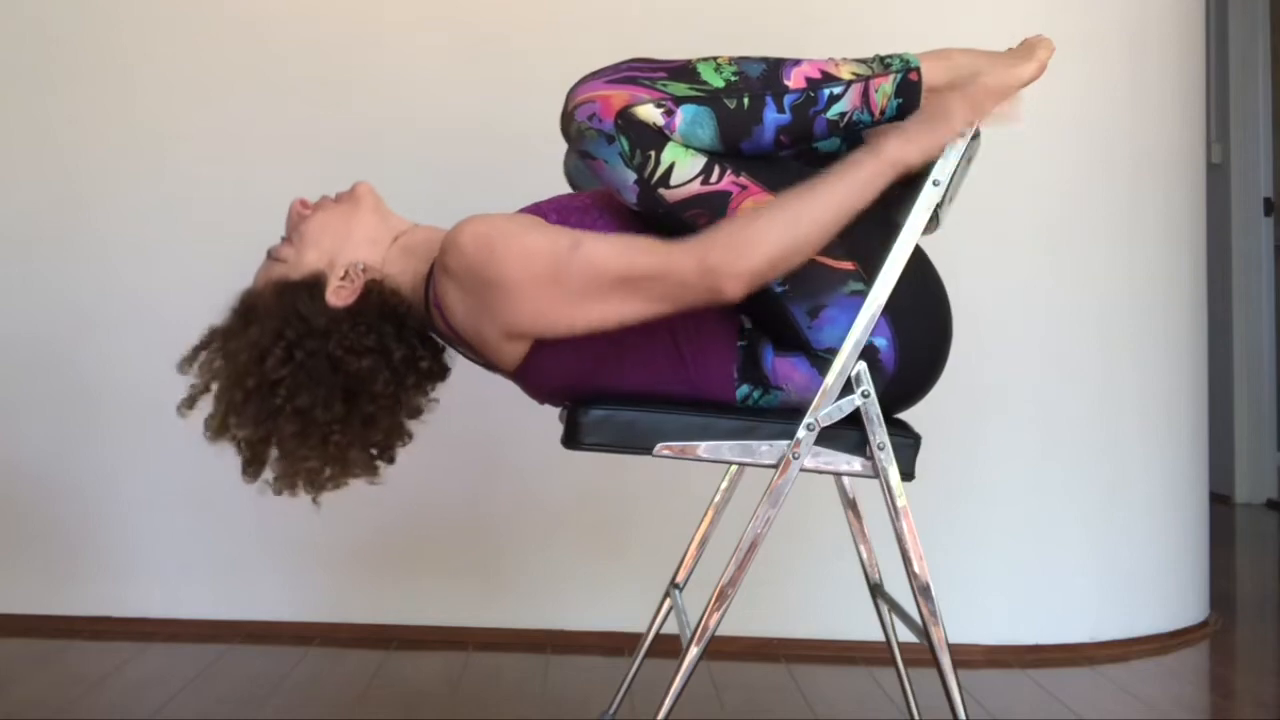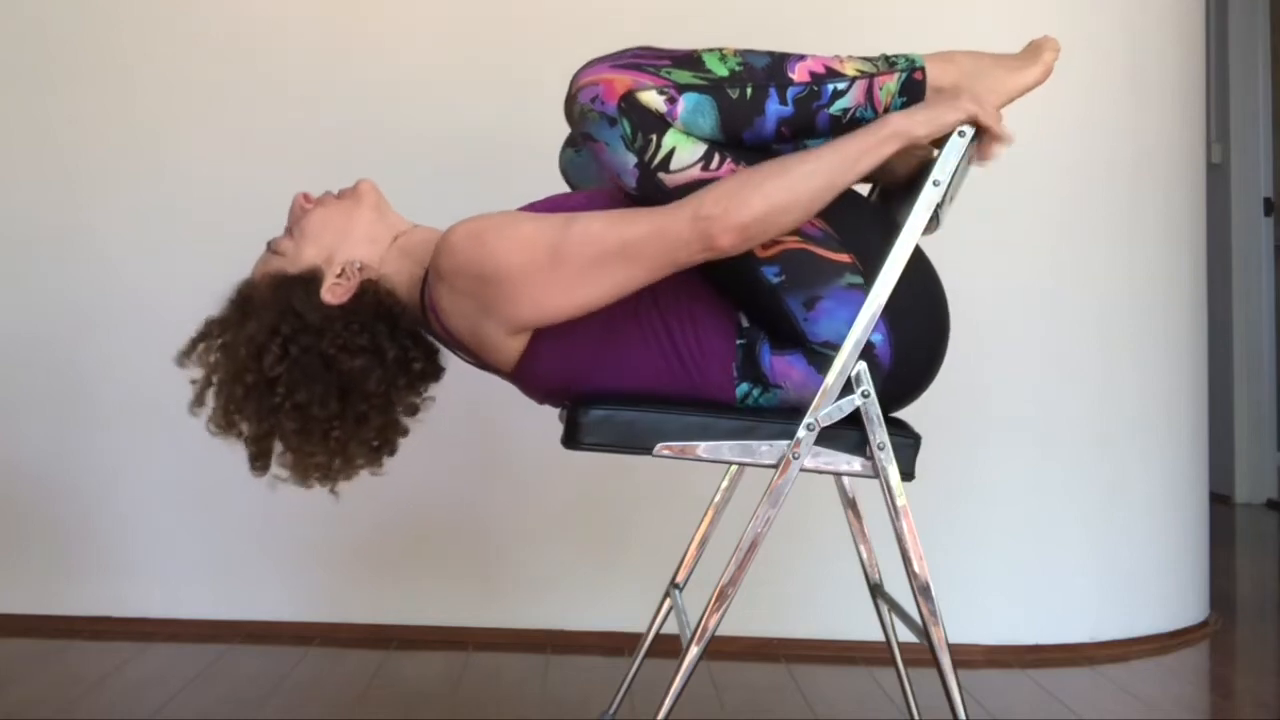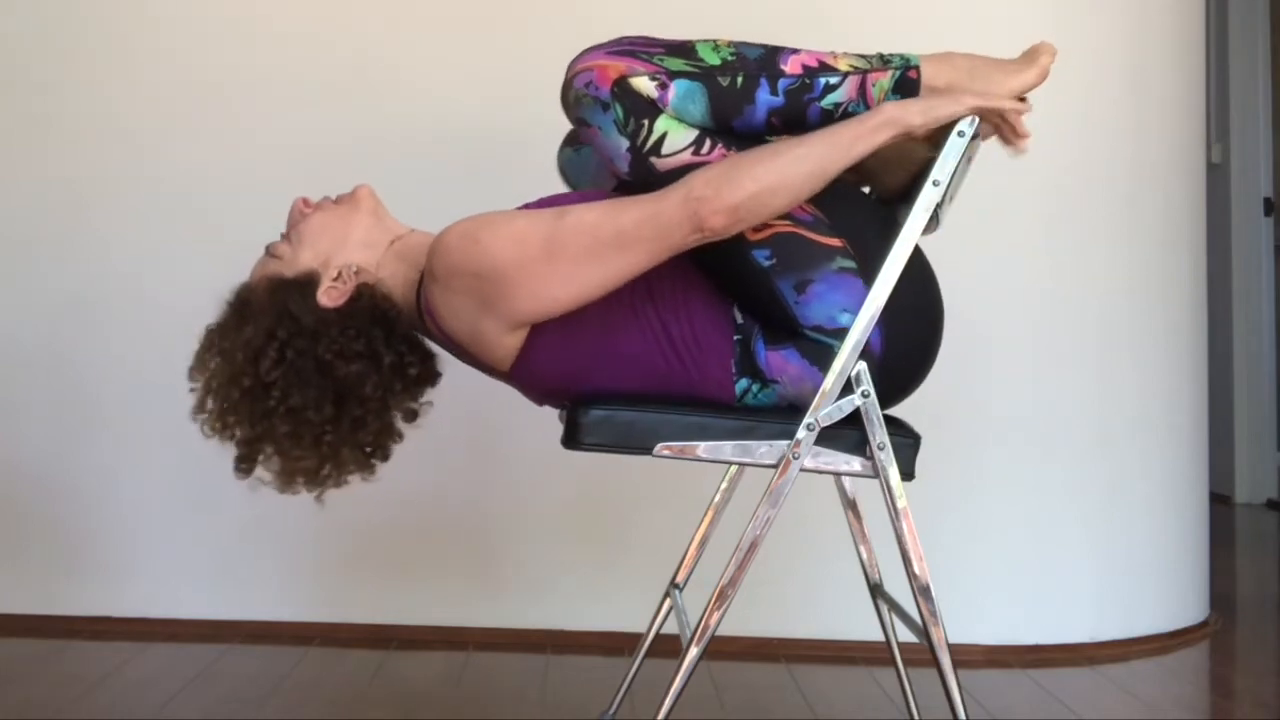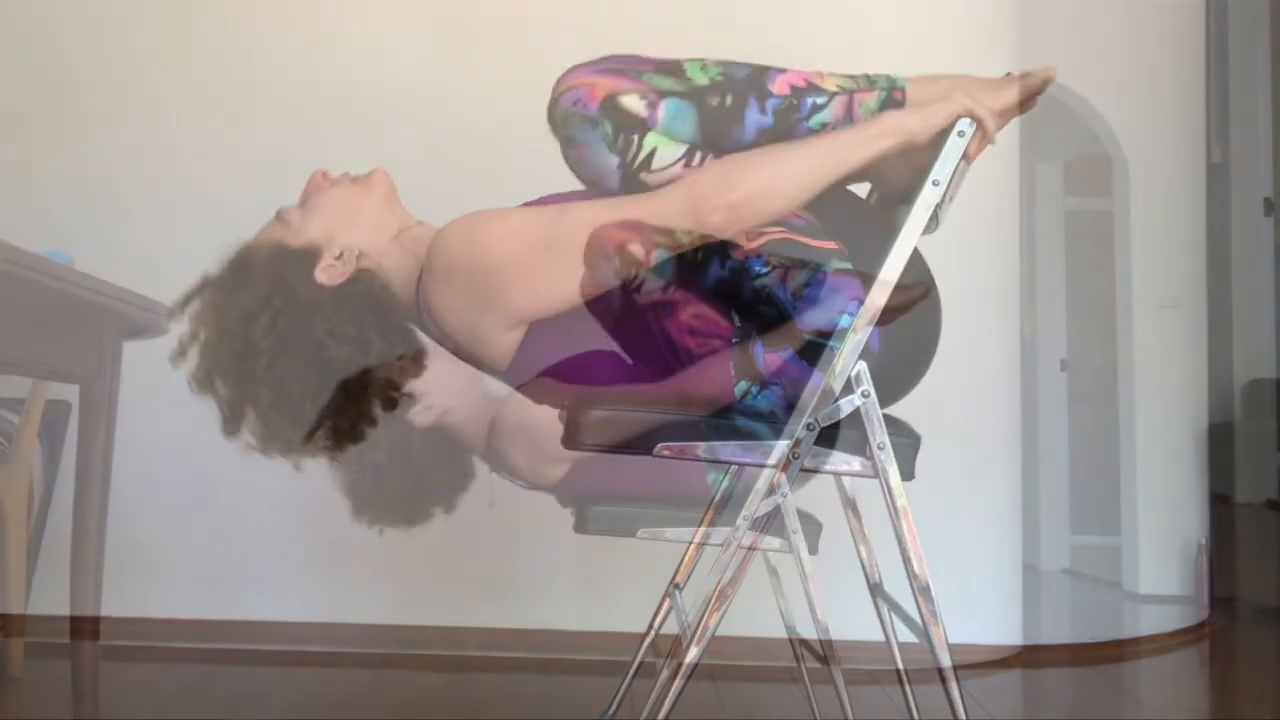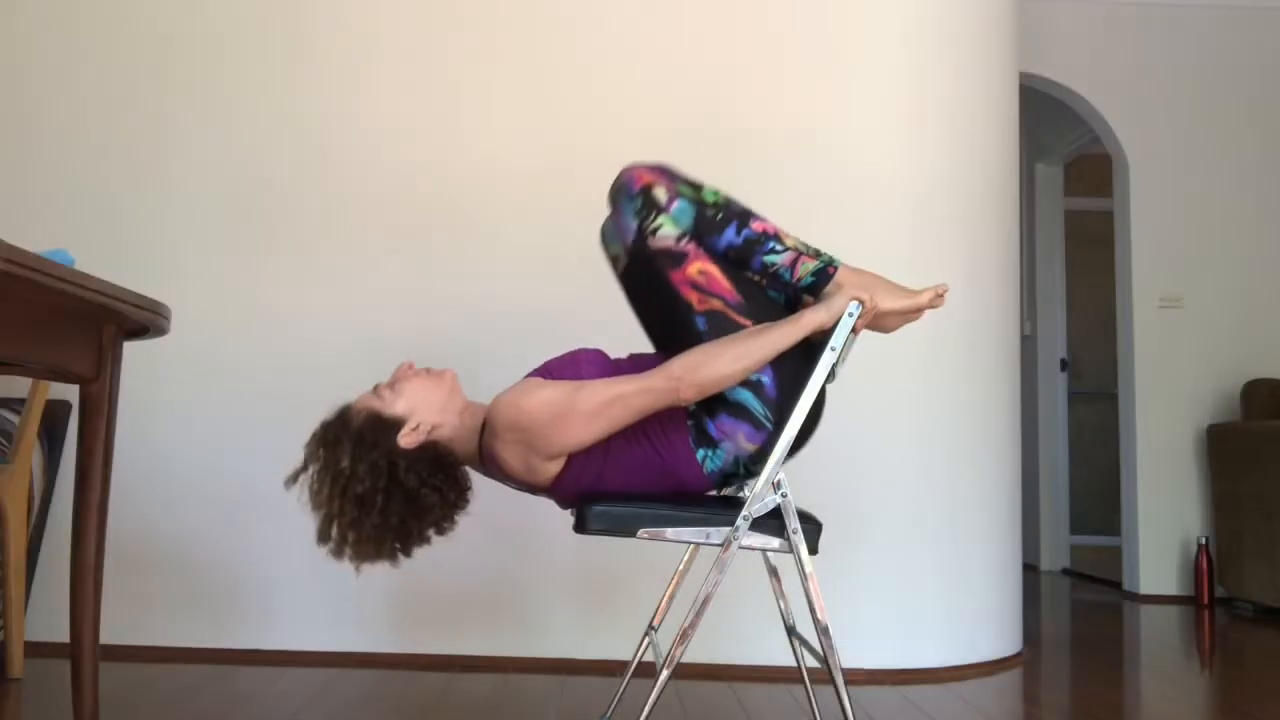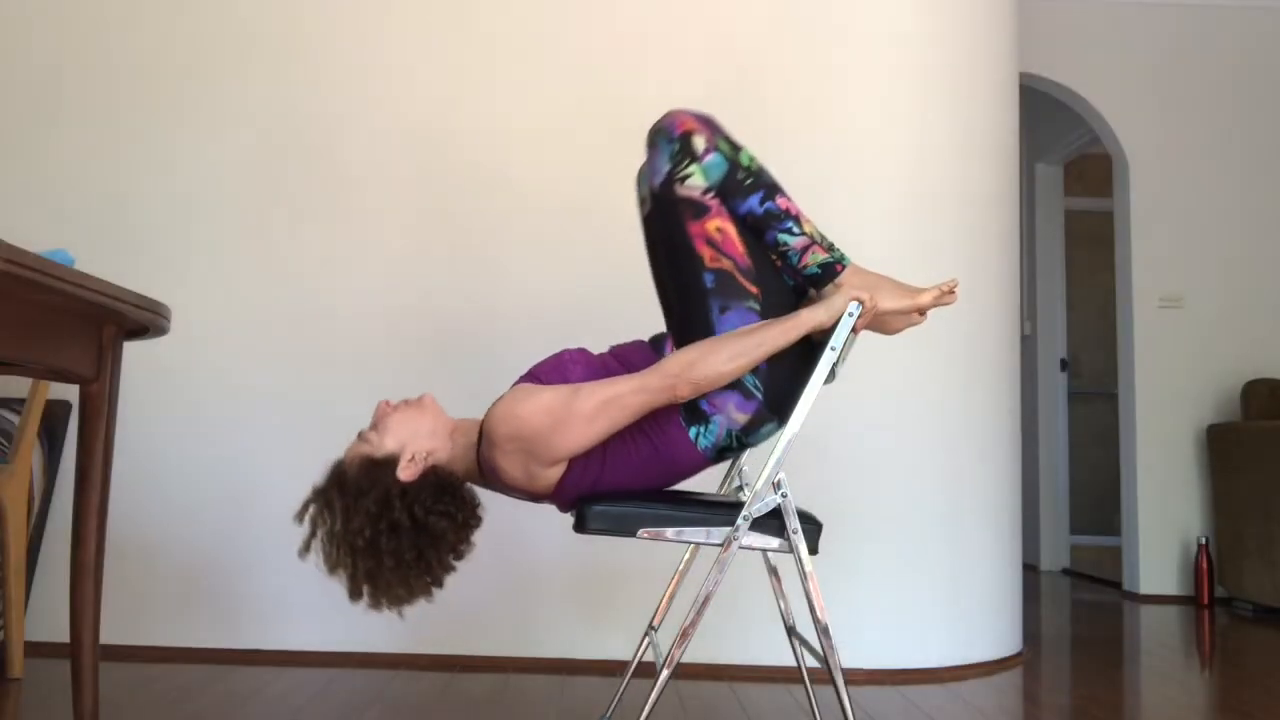
dt=0.5s
person 1, frame 1
left shoulder: (461, 284)
right shoulder: (478, 263)
right elbow: (716, 270)
right wrist: (896, 149)
left hip: (786, 347)
right hip: (840, 347)
left knee: (603, 153)
right knee: (613, 105)
left ankle: (909, 101)
right ankle: (924, 84)
person 1, frame 2
left shoulder: (458, 283)
right shoulder: (474, 263)
left elbow: (677, 224)
right elbow: (711, 227)
right wrist: (905, 126)
left hip: (774, 337)
right hip: (835, 345)
left knee: (598, 146)
right knee: (616, 89)
right ankle: (933, 83)
person 1, frame 3
left shoulder: (465, 285)
right shoulder: (473, 263)
left elbow: (667, 214)
right elbow: (702, 210)
right wrist: (899, 116)
left hip: (777, 336)
right hip: (834, 337)
left knee: (595, 146)
right knee: (613, 78)
right ankle: (925, 82)
person 1, frame 4
right shoulder: (471, 259)
right elbow: (699, 210)
right wrist: (902, 125)
right hip: (815, 353)
right knee: (597, 104)
right ankle: (911, 111)
person 1, frame 5
left shoulder: (496, 439)
right elbow: (671, 385)
right wrist: (816, 316)
left hip: (723, 421)
right hip: (747, 415)
left knee: (642, 200)
right knee: (645, 192)
left ankle: (834, 289)
right ankle: (843, 291)
person 1, frame 6
left shoulder: (496, 450)
right elbow: (670, 384)
right wrist: (813, 317)
left hip: (719, 399)
right hip: (739, 393)
left knee: (673, 164)
right knee: (682, 138)
left ankle: (837, 290)
right ankle: (845, 290)
